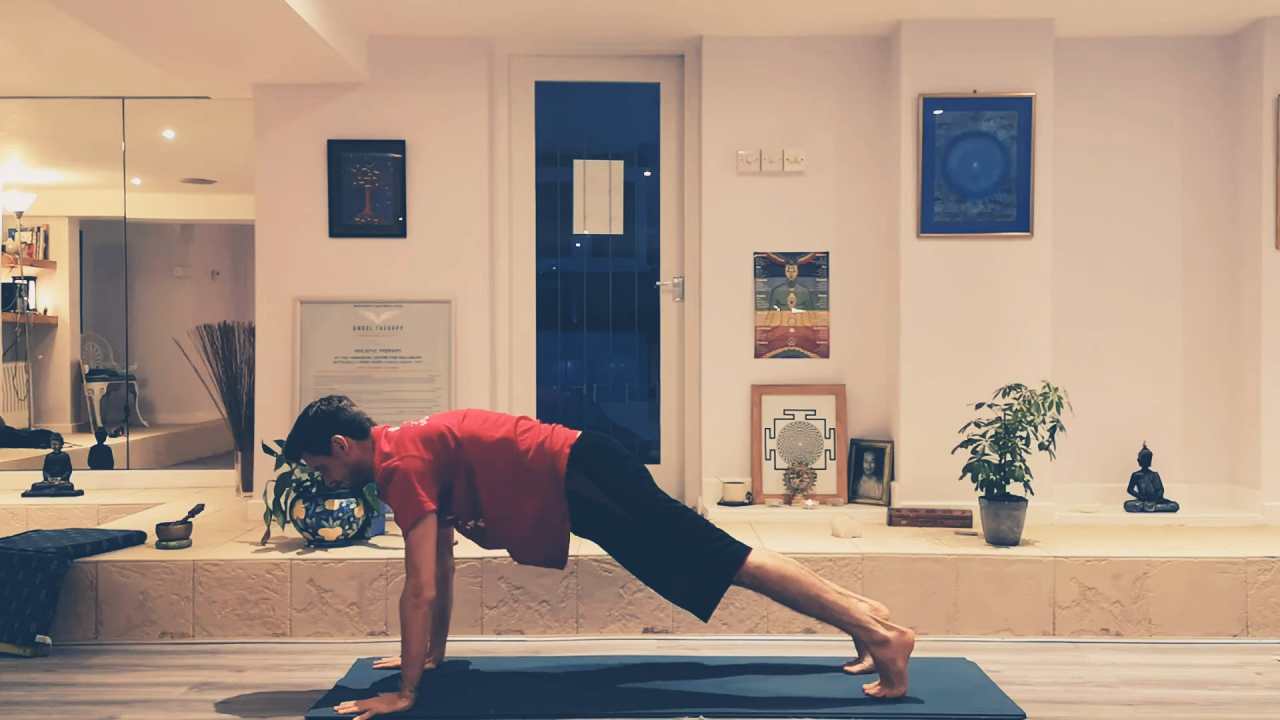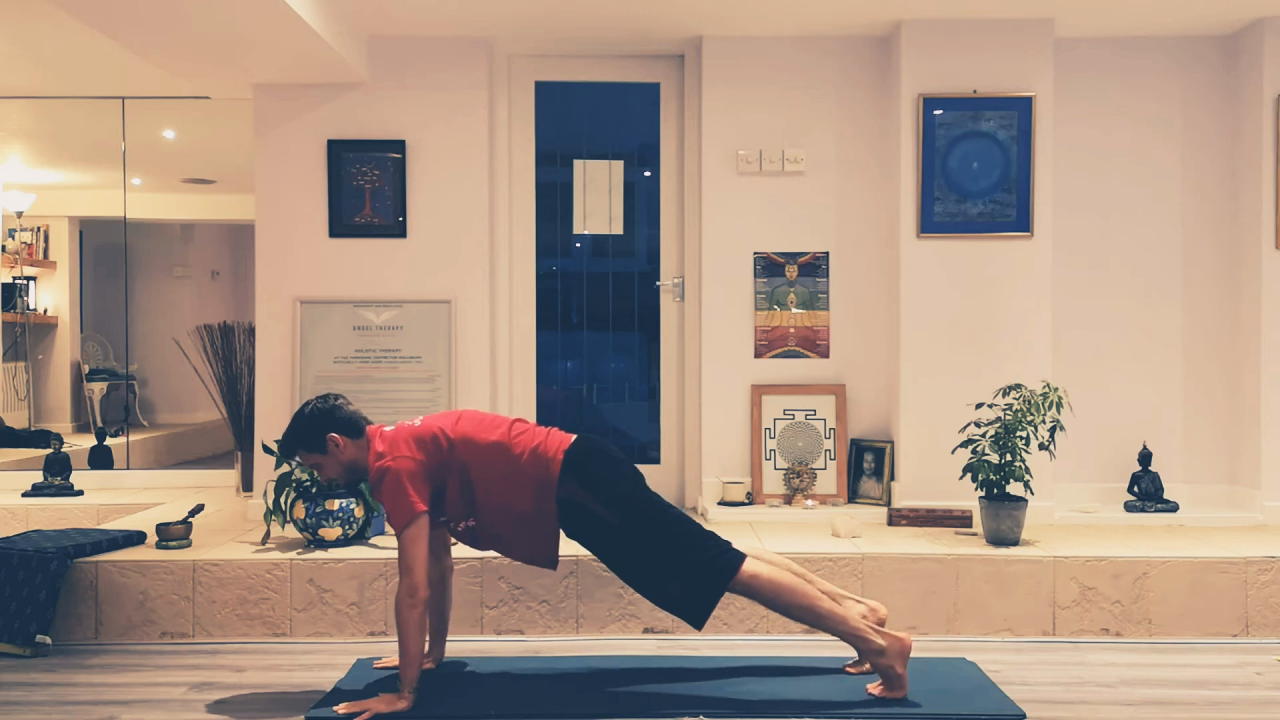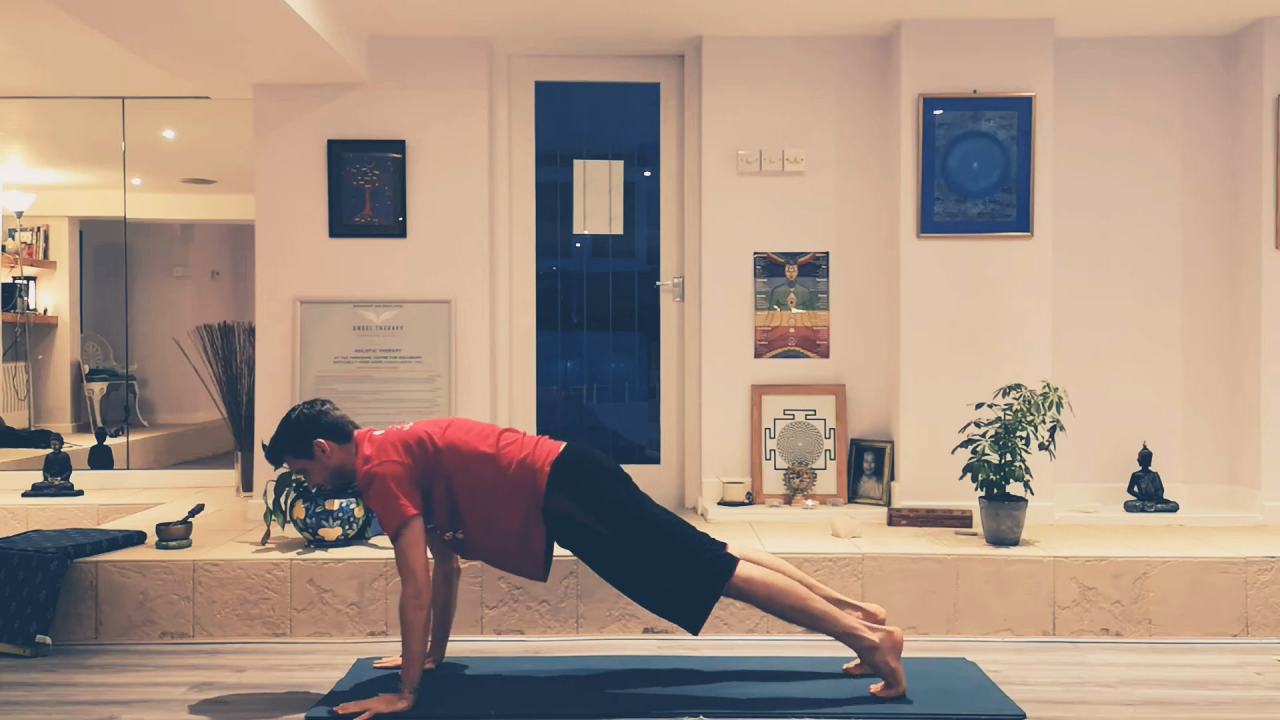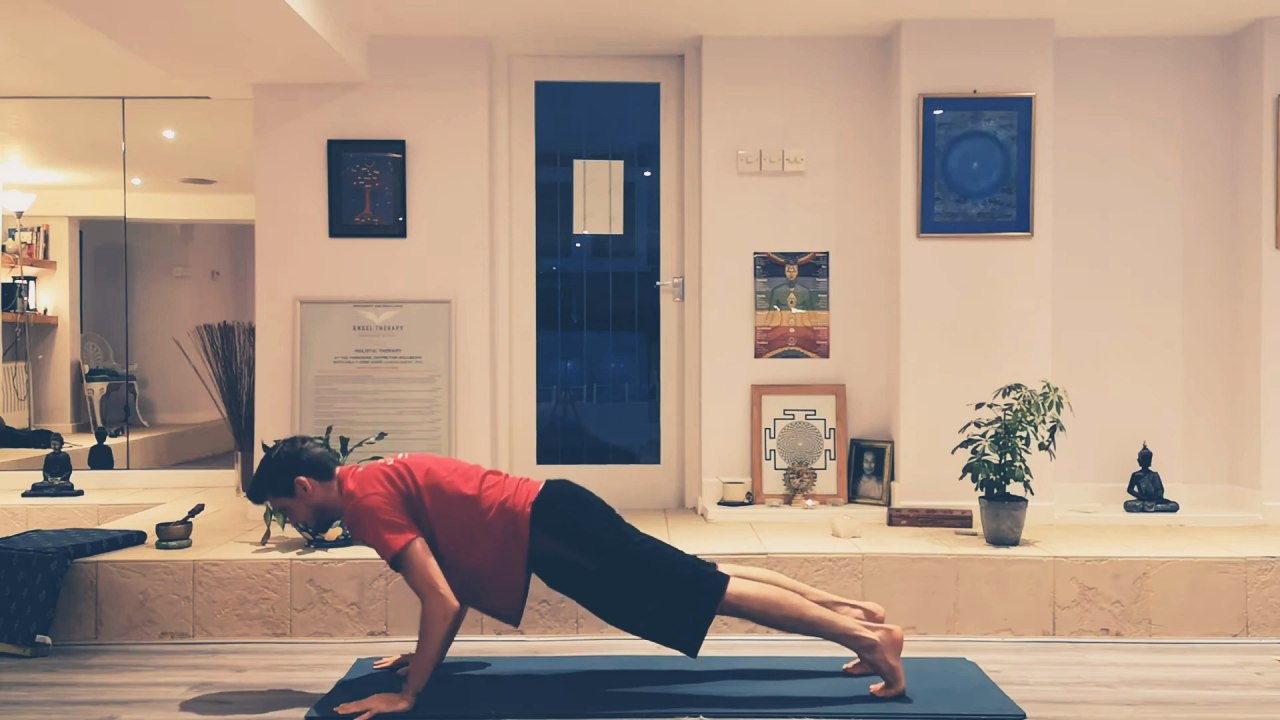
dt=0.3s
person 1, frame 1
left shoulder: (399, 465)
right shoulder: (415, 448)
left elbow: (420, 590)
right elbow: (441, 565)
right wrist: (433, 653)
left hip: (581, 478)
right hip: (580, 476)
left knee: (728, 564)
right knee: (729, 558)
left ankle: (879, 634)
right ankle: (861, 611)
person 1, frame 2
left shoulder: (391, 465)
right shoulder: (409, 449)
left elbow: (414, 591)
right elbow: (439, 564)
right wrist: (433, 654)
left hip: (574, 483)
right hip: (577, 476)
left knee: (722, 570)
right knee: (724, 558)
left ankle: (876, 643)
right ankle: (858, 610)
person 1, frame 3
left shoulder: (379, 469)
right shoulder: (397, 451)
left elbow: (418, 591)
right elbow: (448, 559)
right wrist: (430, 655)
left hip: (564, 492)
right hip: (566, 481)
left knee: (717, 574)
right knee: (719, 561)
left ankle: (868, 637)
right ankle: (857, 611)
person 1, frame 4
left shoulder: (364, 500)
right shoulder: (381, 482)
left elbow: (442, 603)
right elbow: (456, 585)
right wrist: (427, 660)
left hip: (548, 530)
right hip: (551, 516)
left knee: (708, 594)
right knee: (712, 580)
left ankle: (865, 637)
right ankle: (855, 613)
